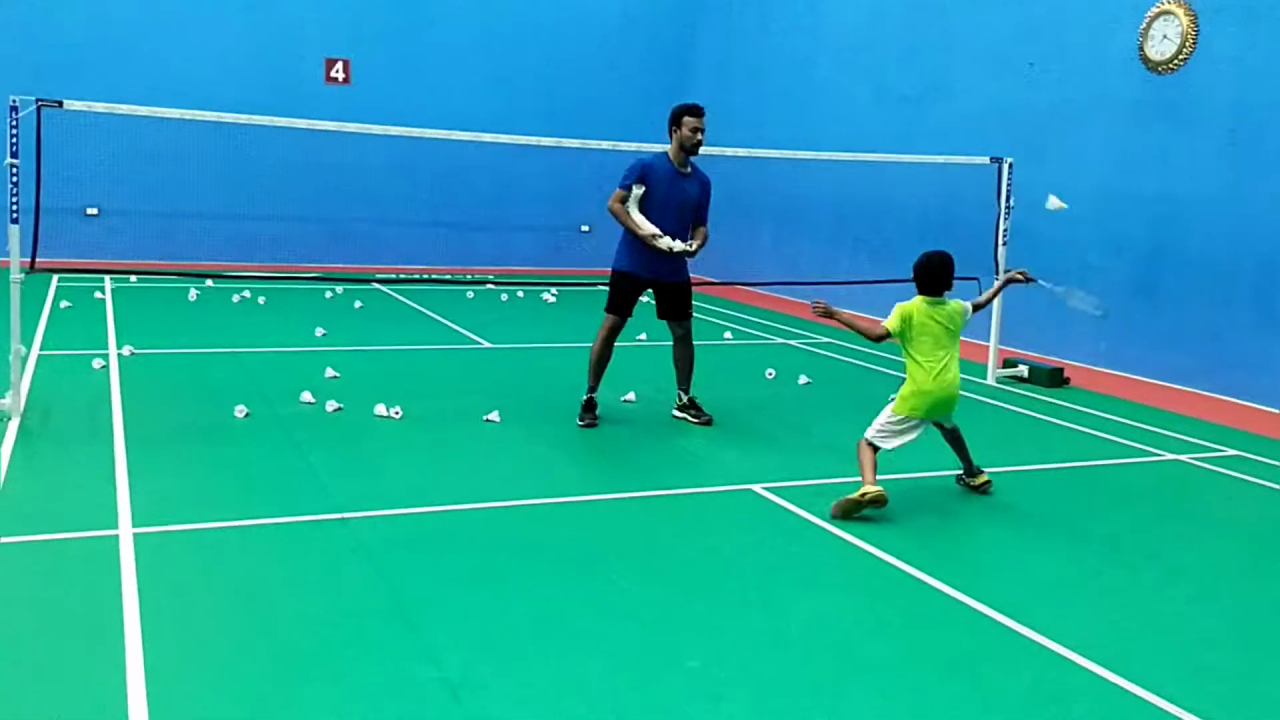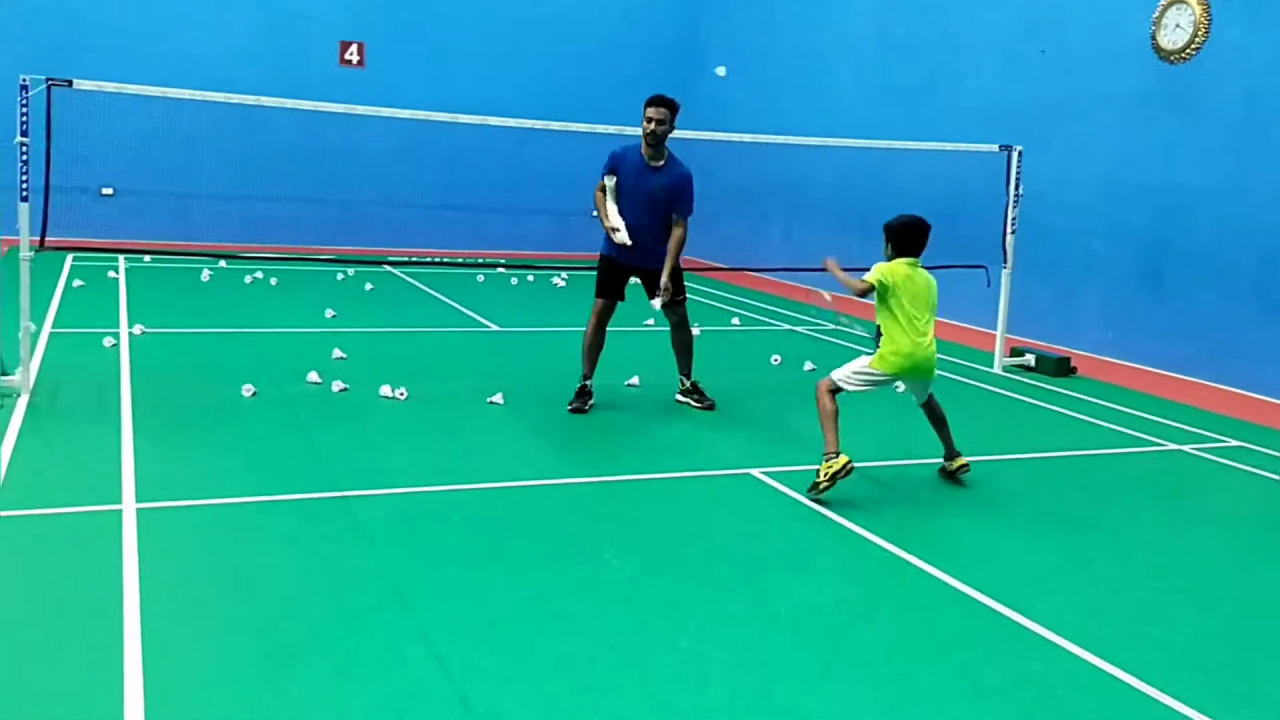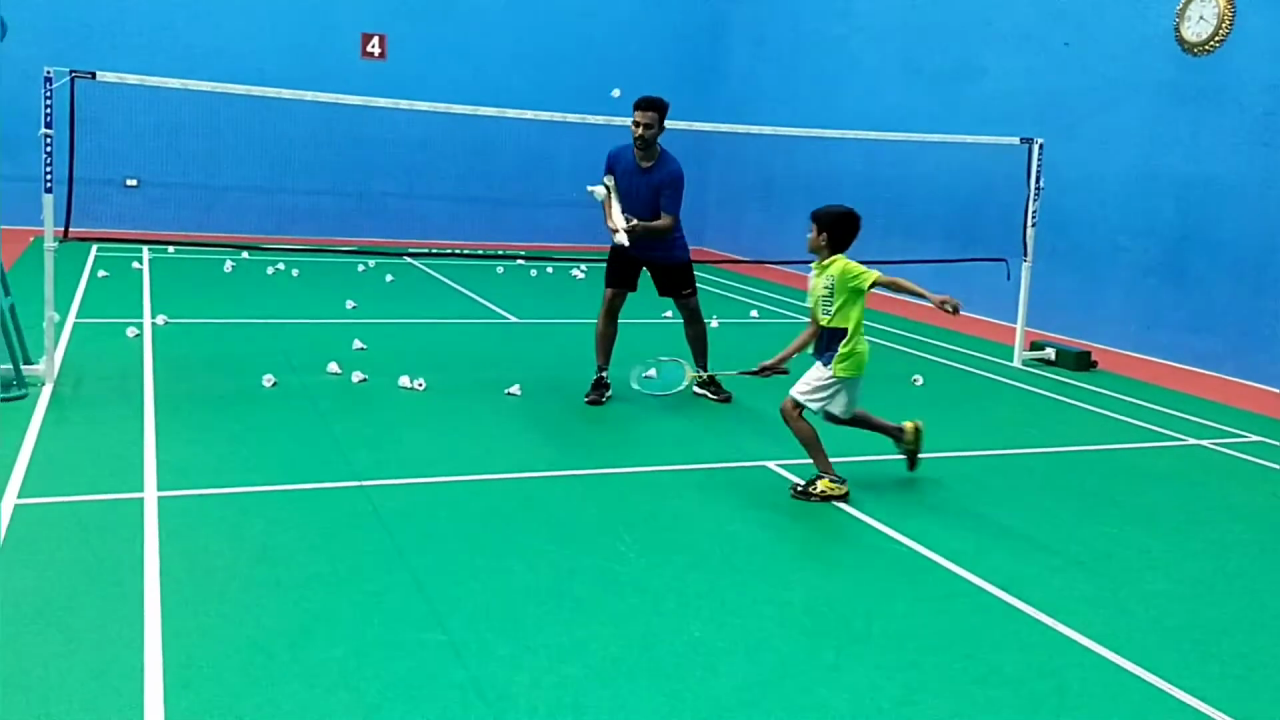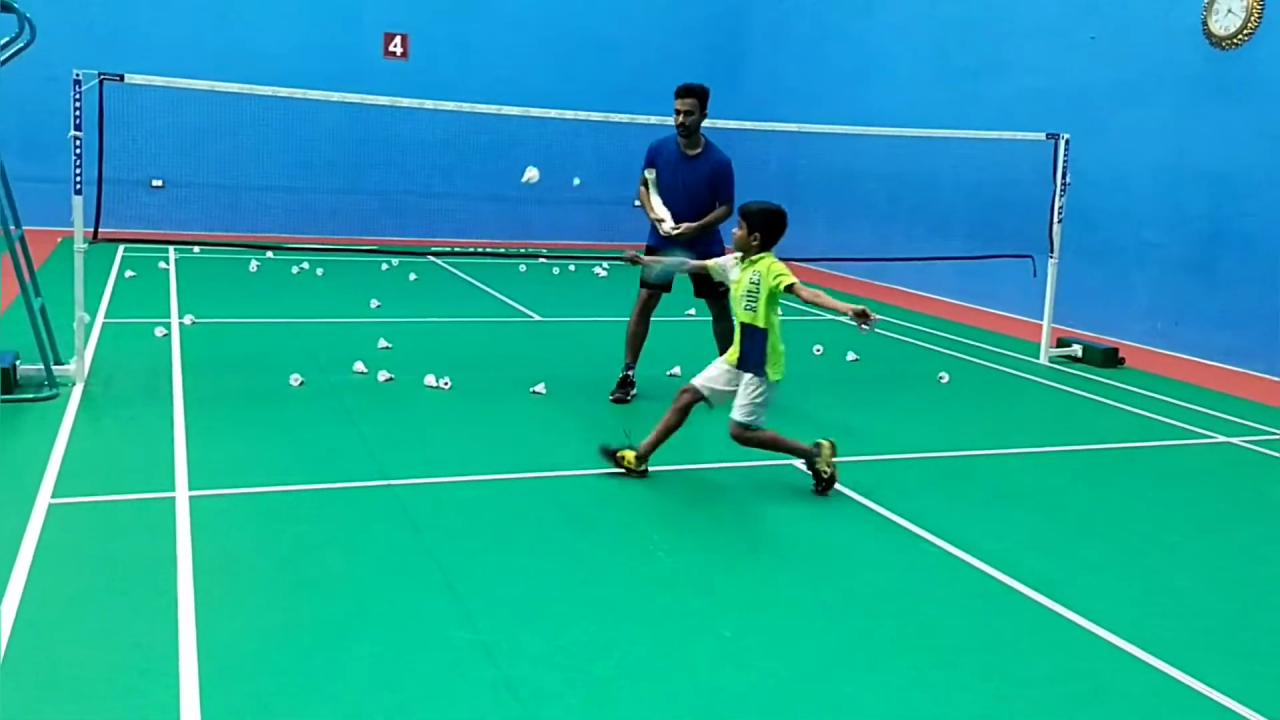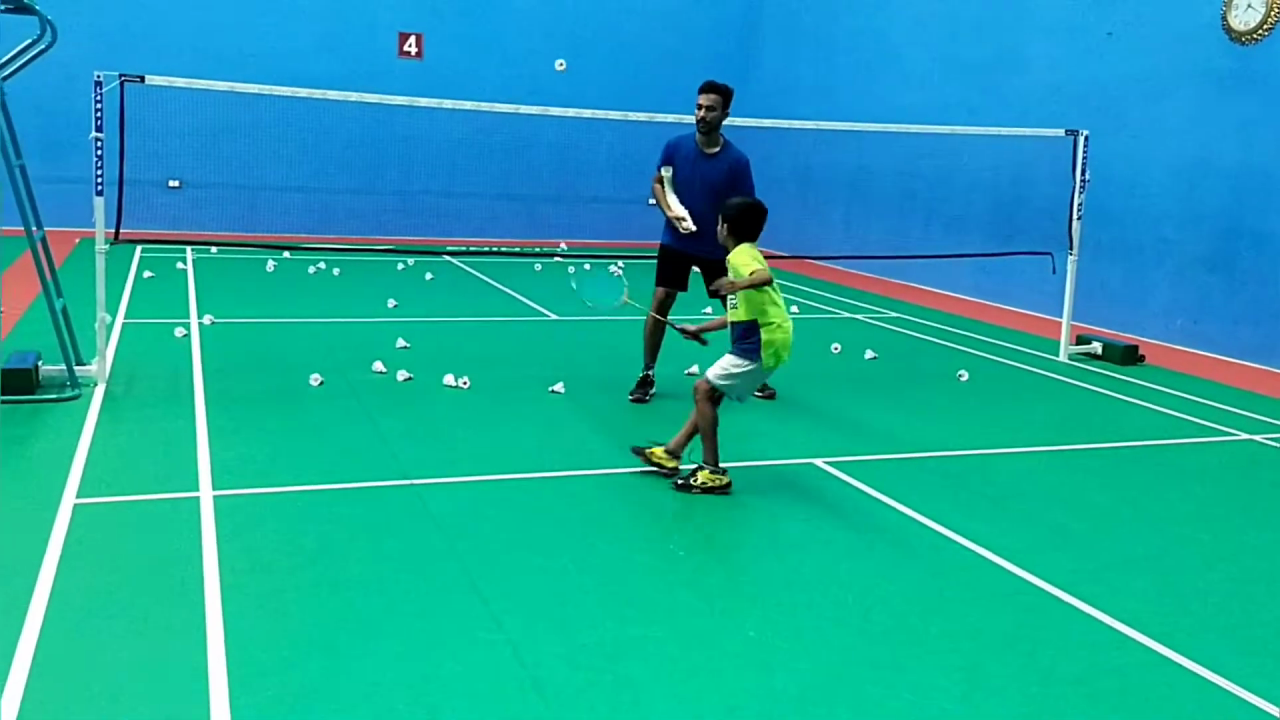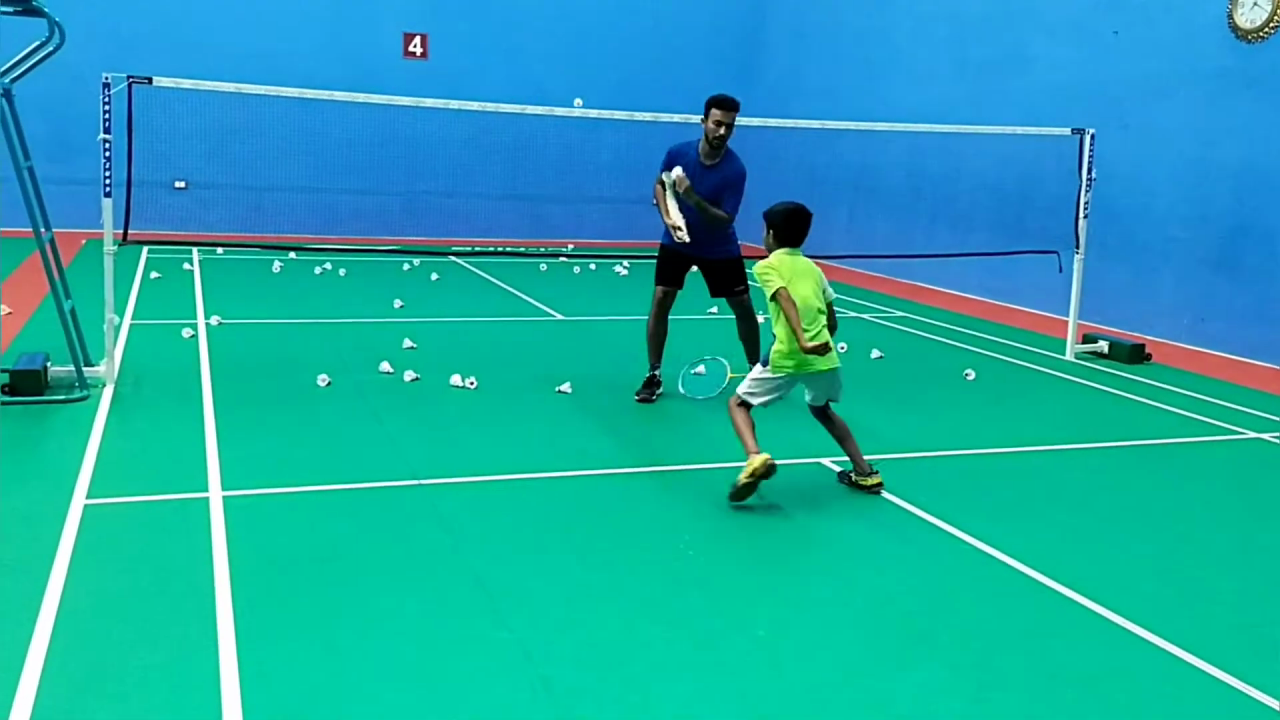
dt=0.3s
person 1, frame 1
left shoulder: (702, 182)
right shoulder: (645, 166)
left elbow: (700, 225)
right elbow: (615, 203)
left wrist: (695, 243)
right wrist: (641, 231)
left hip: (674, 271)
right hip: (632, 264)
left knee: (683, 333)
right knee: (610, 327)
left ankle: (684, 400)
right ankle: (590, 399)
person 1, frame 2
left shoulder: (680, 175)
right shoulder: (619, 157)
left elbow: (679, 227)
right elbow: (601, 192)
left wrist: (667, 273)
right wrist: (607, 222)
left hip: (658, 257)
right hip: (617, 251)
left knee: (679, 318)
right knee: (600, 313)
left ankle: (686, 385)
right ankle: (585, 386)
person 1, frame 3
left shoulder: (671, 171)
right shoulder: (616, 156)
left elbow: (670, 223)
left wrist: (643, 227)
right wrist: (610, 219)
left hip: (667, 249)
right hip: (625, 243)
left knee: (691, 310)
right knee: (610, 303)
left ankle: (703, 377)
right ankle: (601, 378)
person 1, frame 4
left shoulder: (719, 161)
right shoulder: (656, 149)
left elbow: (726, 207)
right elbow: (643, 186)
left wrist: (697, 227)
right wrist: (653, 214)
left hip: (704, 246)
right hip: (661, 241)
left knee: (721, 308)
right knee: (644, 303)
right ankle: (627, 375)
person 1, frame 5
left shoulder: (736, 161)
right shoulder: (674, 147)
right elbow: (658, 183)
right wrist: (670, 211)
left hip: (718, 245)
right hip: (677, 242)
right knee: (660, 302)
right ankle: (647, 375)
person 1, frame 6
left shoulder: (735, 170)
right shoulder: (677, 153)
left elbow: (723, 221)
right elbow: (660, 185)
left wrist: (693, 198)
right wrist: (668, 216)
left hip: (719, 248)
right hip: (677, 242)
left knee: (744, 307)
right knee: (661, 301)
right ankle: (653, 375)
person 2, frame 1
left shoulder: (907, 311)
right shoulder: (959, 310)
left elbow: (878, 334)
right elbow: (978, 304)
left wrist: (835, 315)
right wrist: (1006, 281)
left hip: (918, 396)
right hip: (949, 393)
left knee: (868, 443)
right knee: (943, 421)
left ankle: (869, 489)
right ankle: (974, 474)
person 2, frame 2
left shoulder: (885, 270)
right shoulder: (928, 279)
left elbow: (861, 289)
left wrist: (835, 270)
left hip: (893, 356)
right hip: (925, 356)
left knee: (825, 388)
right knee: (926, 399)
left ankle: (833, 459)
right ankle: (953, 458)
person 2, frame 3
left shoulder: (844, 270)
right shoulder: (818, 273)
left elbow: (894, 283)
right elbow: (817, 326)
left wrist: (933, 298)
right wrist: (782, 356)
left hip: (839, 359)
right hip: (831, 354)
left knee: (790, 408)
right knee: (836, 415)
left ankle: (832, 480)
right ankle: (905, 432)
person 2, frame 4
left shoulder: (771, 268)
right shoulder: (733, 262)
left elbow: (804, 291)
right elbow: (694, 266)
left wrist: (847, 309)
right wrist: (647, 261)
left hip: (761, 362)
right hip: (739, 354)
left knee: (741, 430)
right knee: (686, 396)
left ankle: (816, 453)
right ankle: (639, 456)
person 2, frame 5
left shoulder: (741, 255)
right shoulder: (748, 257)
left elbow: (765, 277)
left wrist: (733, 285)
right wrist: (700, 329)
left hip: (763, 343)
right hip: (763, 339)
left knee: (705, 391)
right knee: (712, 392)
left ankle: (713, 473)
right ankle: (671, 452)
person 2, frame 6
left shoulder: (767, 267)
right shoulder: (812, 268)
left elbow: (787, 301)
right elbow: (830, 316)
left wrist: (801, 341)
left hip: (788, 354)
right hip: (824, 356)
left knee: (738, 403)
right knee: (821, 409)
left ankle: (756, 458)
right ankle: (866, 473)
